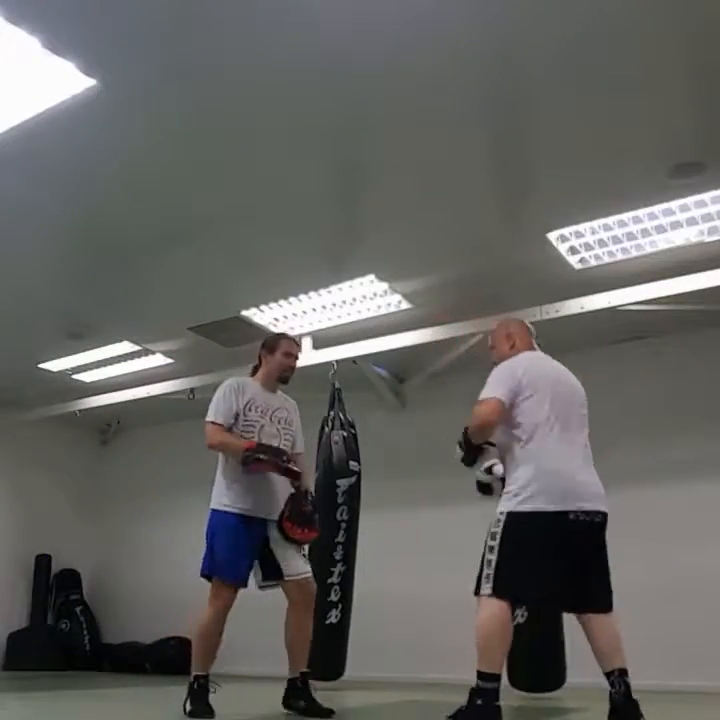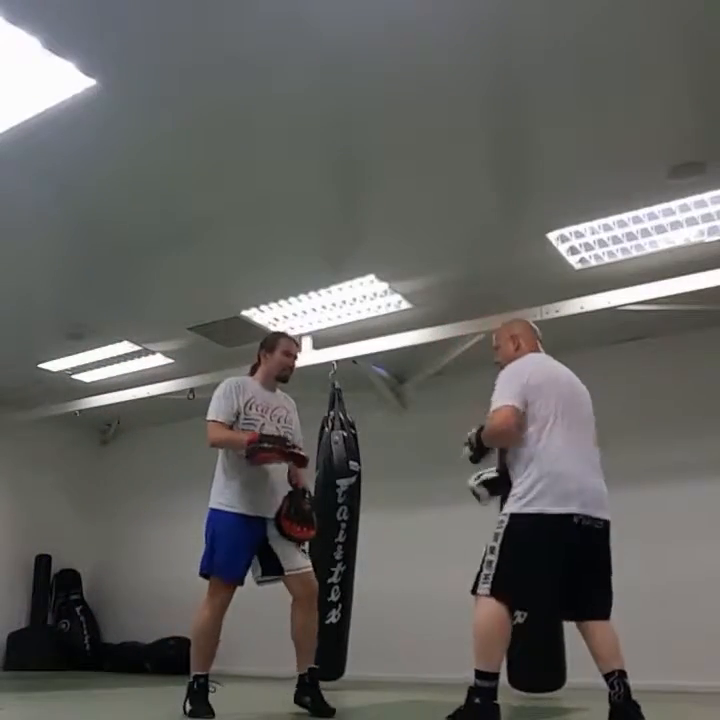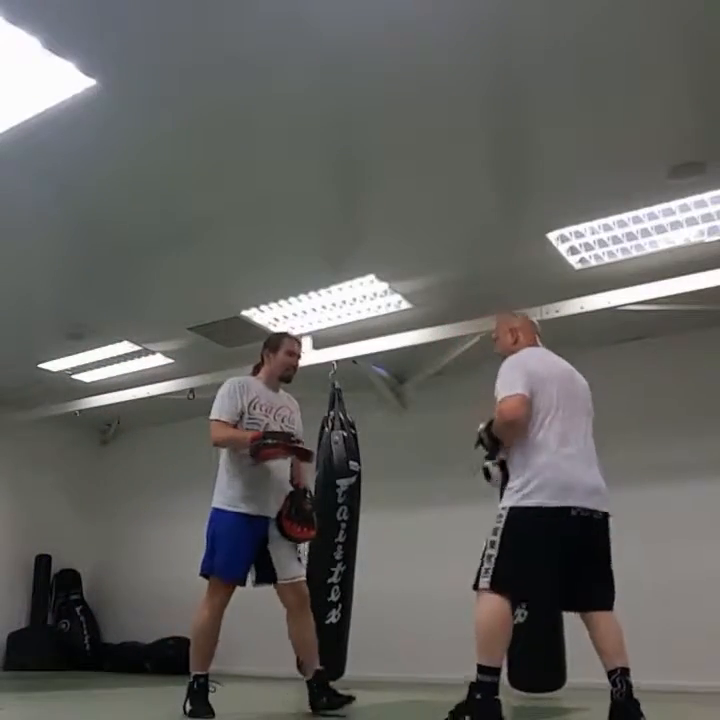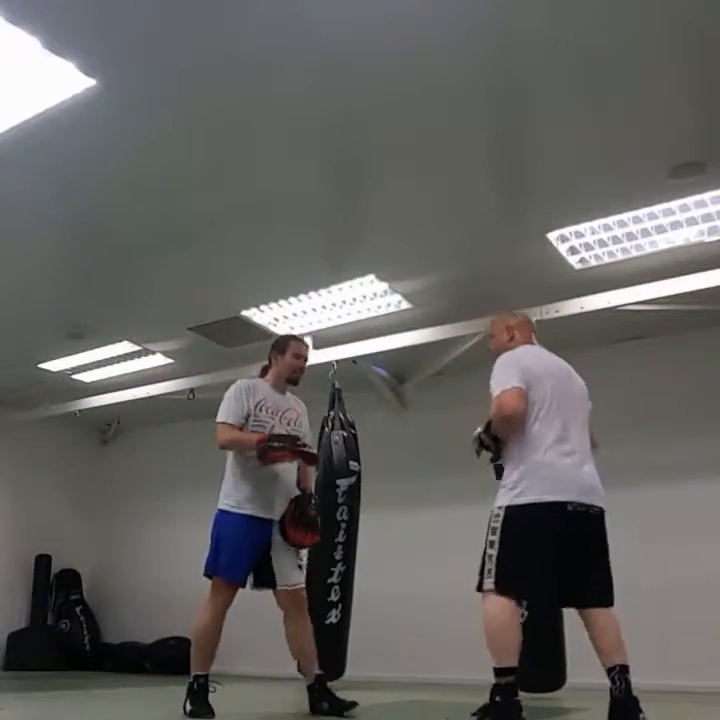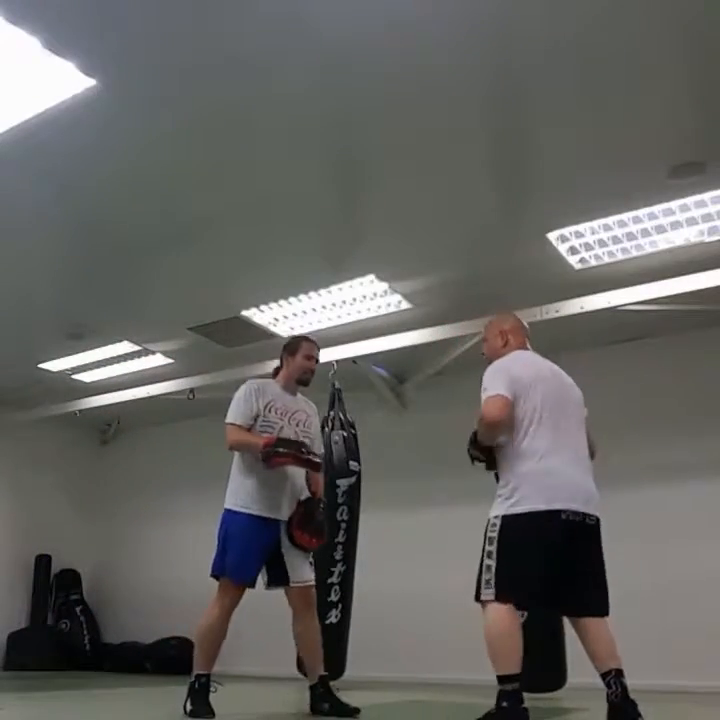
dt=0.1s
person 1, frame 1
left shoulder: (511, 369)
right shoulder: (569, 378)
left elbow: (484, 418)
left wrist: (469, 440)
left hip: (533, 501)
right hip: (587, 503)
left knee: (494, 595)
right knee: (594, 605)
person 1, frame 2
left shoulder: (518, 371)
right shoulder: (573, 382)
left elbow: (502, 425)
left wrist: (481, 440)
right wrist: (502, 476)
left hip: (539, 503)
right hip: (591, 506)
left knee: (492, 595)
right knee: (592, 611)
person 1, frame 3
left shoulder: (519, 363)
right shoulder: (573, 374)
left elbow: (511, 414)
left wrist: (491, 436)
left hip: (538, 497)
right hip: (589, 499)
left knee: (494, 591)
right knee: (596, 605)
person 1, frame 4
left shoulder: (512, 360)
right shoulder: (570, 373)
left elbow: (508, 409)
left wrist: (491, 436)
left hip: (532, 495)
right hip: (584, 496)
left knee: (499, 592)
right knee: (593, 602)
person 1, frame 5
left shoulder: (504, 368)
right shoulder: (564, 379)
left elbow: (494, 415)
right elbow: (587, 448)
left wrist: (481, 443)
left hip: (526, 502)
right hip: (580, 504)
left knee: (498, 599)
right knee: (586, 609)
person 2, frame 1
left shoulder: (289, 406)
right shoulder: (234, 388)
right elbow: (213, 437)
right wrist: (253, 449)
left hip: (279, 514)
right hip: (234, 509)
left knee: (304, 593)
right knee: (222, 596)
left ankle: (297, 688)
right ankle: (198, 688)
person 2, frame 2
left shoulder: (289, 405)
right shoulder: (234, 387)
right elbow: (215, 435)
right wrist: (257, 441)
left hip: (278, 513)
right hip: (234, 509)
left knee: (307, 588)
right knee: (218, 595)
left ankle: (307, 682)
right ankle: (197, 688)
person 2, frame 3
left shoulder: (291, 404)
right shoulder: (238, 387)
right elbow: (218, 434)
right wrist: (259, 439)
left hip: (278, 513)
right hip: (235, 508)
left knee: (297, 597)
right knee: (218, 594)
left ankle: (318, 686)
right ankle: (197, 688)
person 2, frame 4
left shoulder: (298, 407)
right shoulder: (245, 389)
right elbow: (224, 437)
right wrist: (265, 442)
left hip: (282, 516)
right hip: (240, 510)
left knee: (295, 601)
right knee: (220, 596)
right ankle: (197, 689)
person 2, frame 5
left shoulder: (310, 410)
right shoulder: (254, 390)
right elbow: (233, 438)
left hip: (290, 518)
right hip: (248, 511)
left knee: (305, 599)
right knee: (227, 596)
right ankle: (198, 688)
